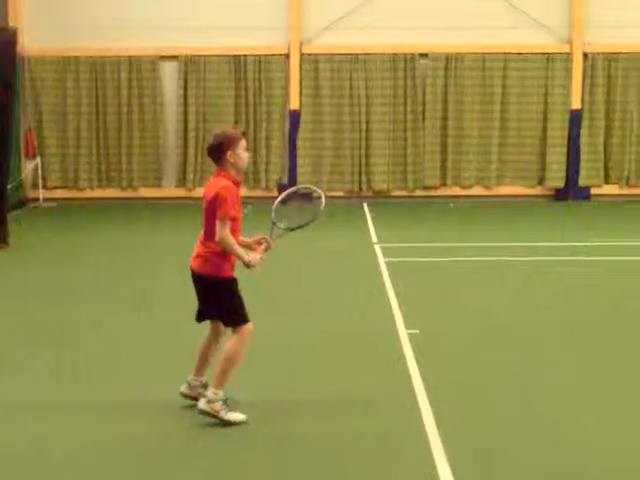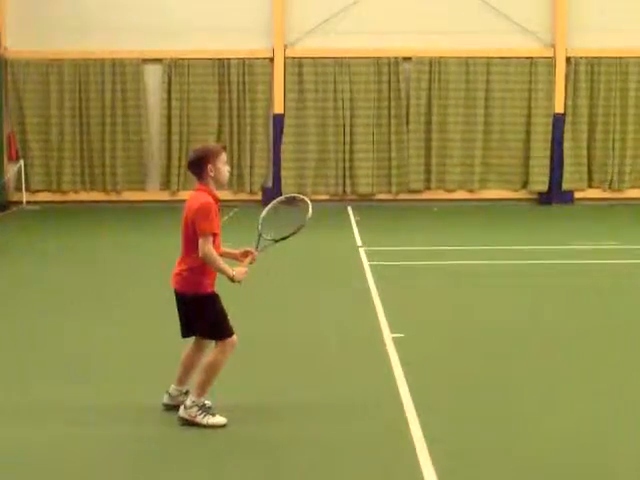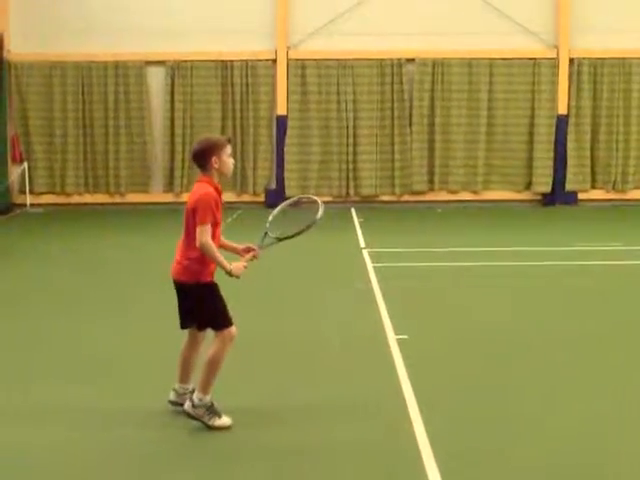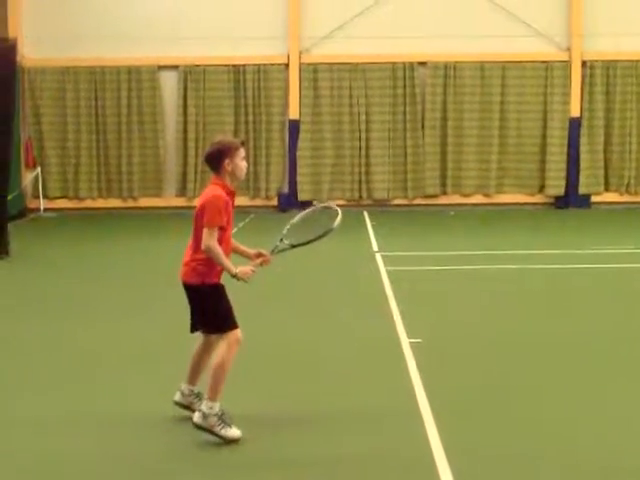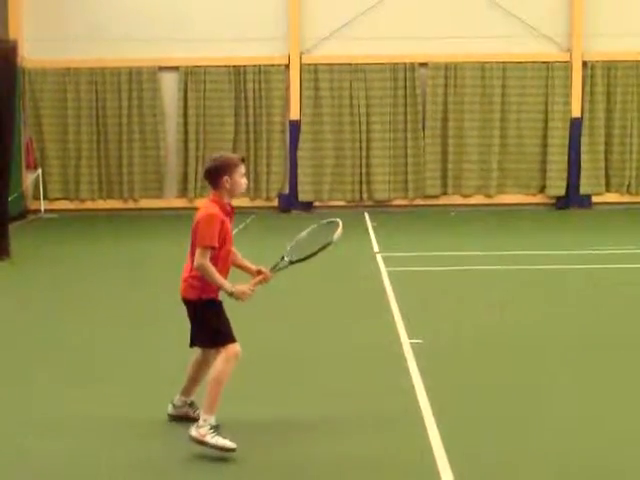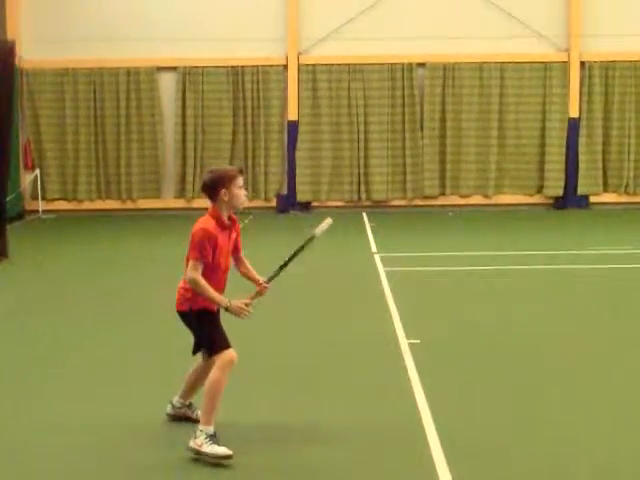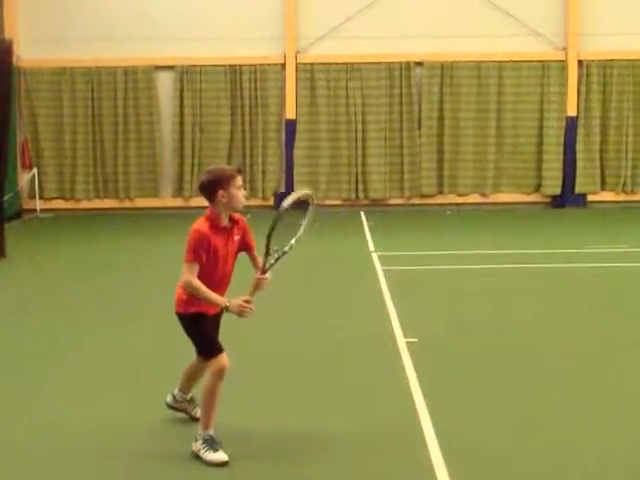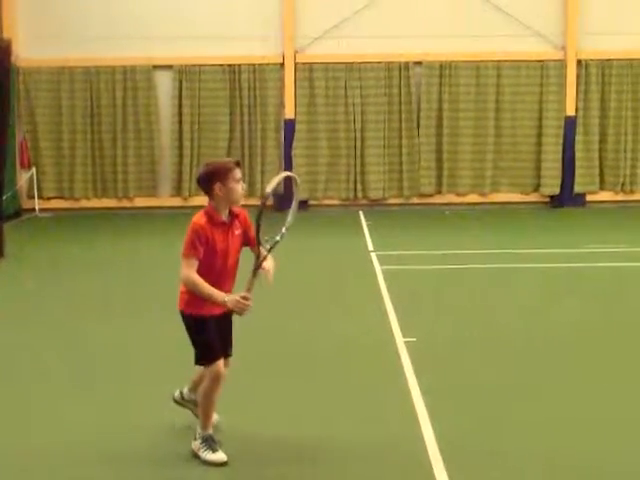
dt=0.4s
person 1, frame 1
left shoulder: (216, 184)
right shoulder: (226, 189)
right elbow: (222, 237)
left wrist: (248, 242)
right wrist: (246, 259)
left hip: (204, 266)
right hip: (216, 270)
left knee: (218, 327)
right knee: (243, 330)
left ankle: (195, 384)
right ankle: (213, 399)
person 1, frame 2
left shoulder: (198, 199)
right shoulder: (205, 204)
right elbow: (205, 252)
left wrist: (234, 254)
right wrist: (231, 273)
left hip: (186, 281)
right hip: (197, 285)
left knee: (202, 339)
right knee: (227, 341)
left ankle: (176, 392)
right ankle: (193, 405)
person 1, frame 3
left shoulder: (204, 191)
right shoulder: (207, 194)
right elbow: (203, 242)
left wrist: (237, 249)
right wrist: (229, 268)
left hip: (186, 273)
right hip: (196, 275)
left knee: (197, 332)
right knee: (226, 333)
left ankle: (182, 391)
right ankle: (200, 402)
person 1, frame 4
left shoulder: (220, 194)
right shoulder: (217, 197)
right elbow: (209, 244)
left wrist: (249, 253)
right wrist: (235, 270)
left hip: (198, 275)
right hip: (203, 276)
left knee: (212, 337)
right knee: (232, 337)
left ankle: (188, 392)
right ankle: (209, 412)
person 1, frame 5
left shoulder: (225, 211)
right shoulder: (211, 215)
left elbow: (228, 252)
right elbow: (200, 263)
left wrist: (253, 270)
right wrist: (232, 289)
left hip: (202, 292)
right hip: (201, 292)
left knee: (210, 351)
right knee: (230, 351)
left ankle: (181, 403)
right ankle: (205, 426)
person 1, frame 6
left shoulder: (232, 224)
right shoulder: (206, 230)
left elbow: (239, 260)
right elbow: (192, 277)
left wrist: (257, 281)
right wrist: (228, 304)
left hip: (207, 303)
right hip: (194, 303)
left knee: (212, 358)
right knee: (226, 358)
left ankle: (180, 404)
right ankle: (203, 435)
person 1, frame 7
left shoulder: (238, 224)
right shoulder: (201, 232)
left elbow: (256, 256)
right elbow: (188, 280)
left wrist: (263, 273)
right wrist: (227, 303)
left hip: (215, 305)
right hip: (193, 306)
left knee: (206, 356)
right knee: (220, 364)
left ankle: (180, 397)
right ankle: (204, 438)
person 1, frame 8
left shoulder: (240, 218)
right shoulder: (199, 226)
left elbow: (261, 250)
right elbow: (187, 275)
left wrist: (267, 263)
right wrist: (225, 298)
left hip: (222, 305)
right hip: (198, 308)
left knee: (222, 363)
right knee: (216, 369)
left ankle: (188, 395)
right ankle: (203, 437)
